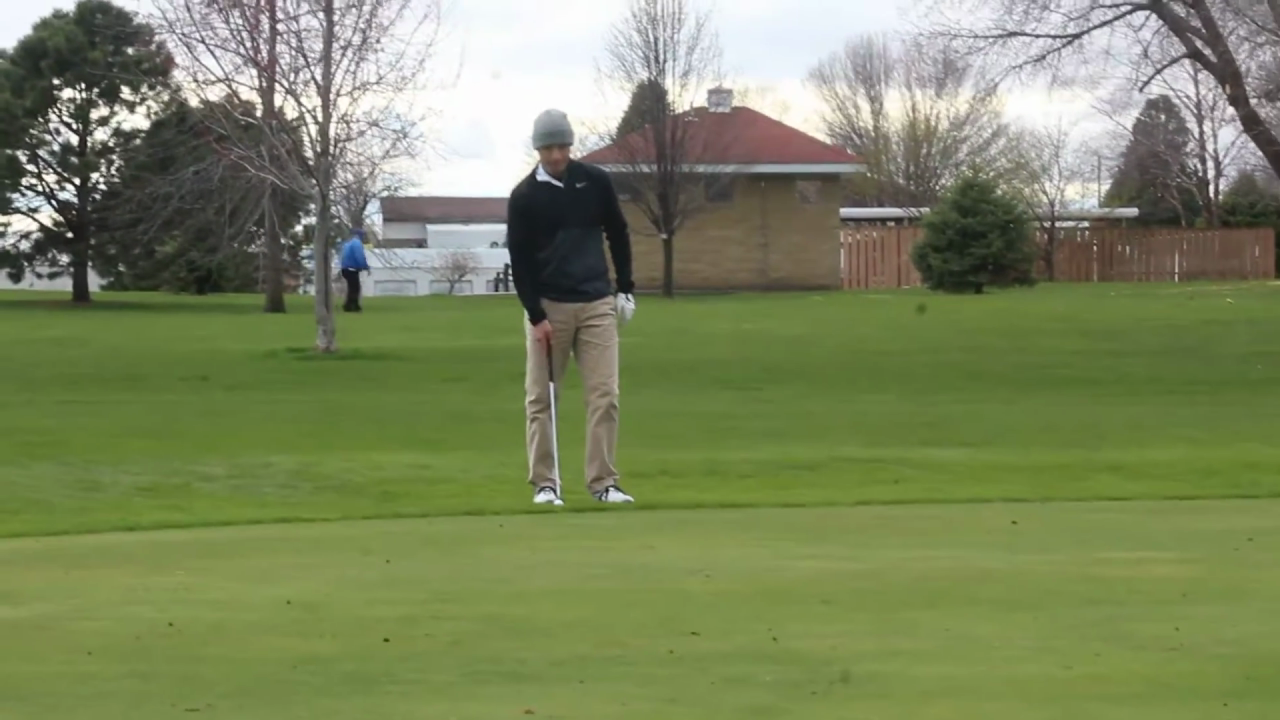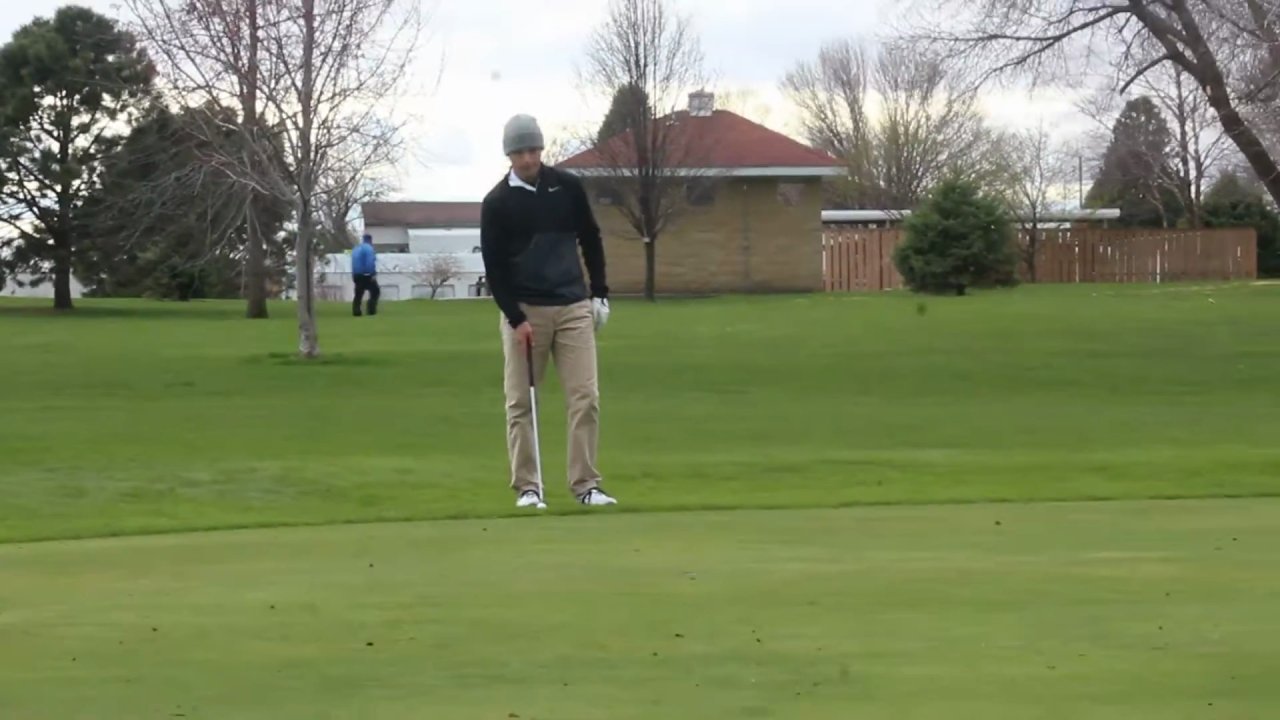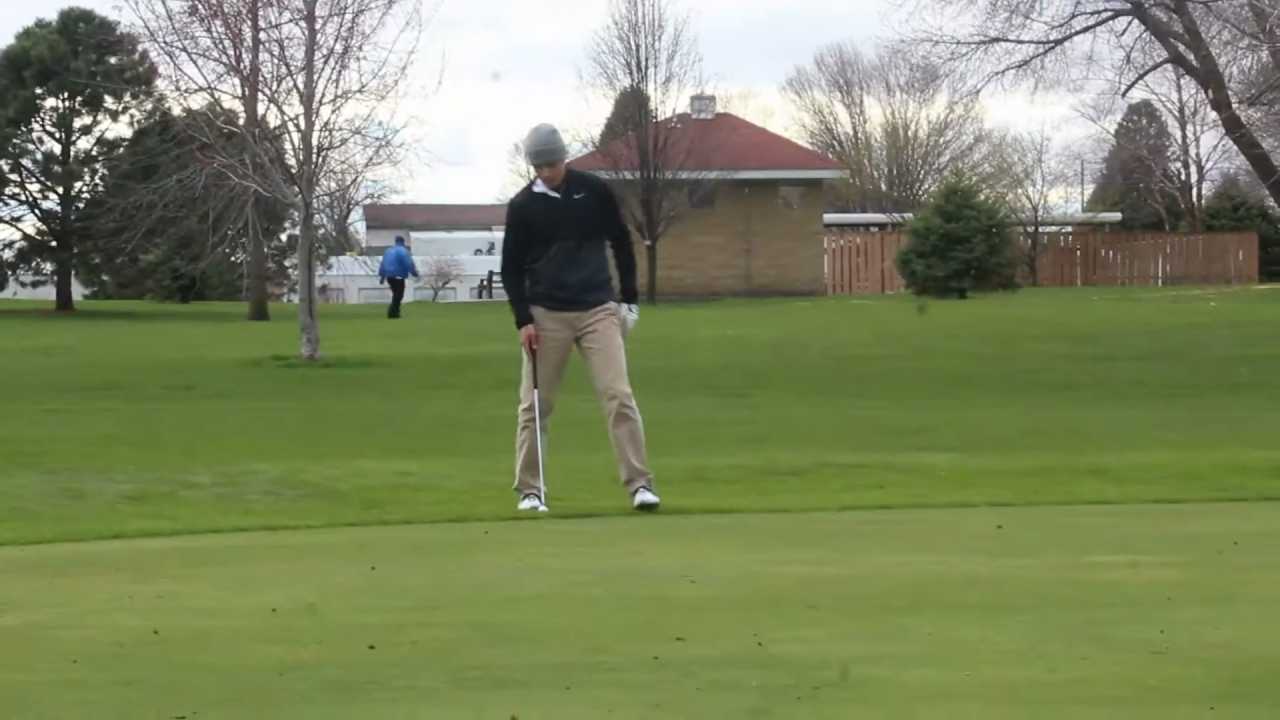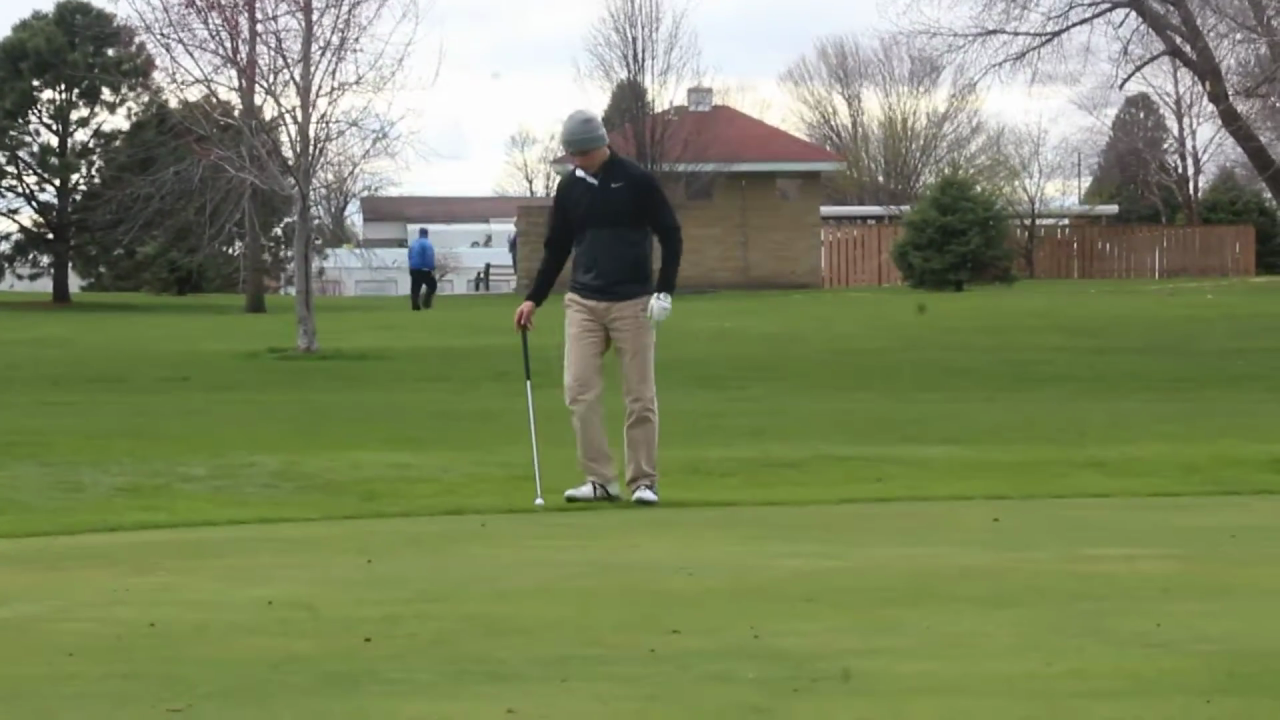
dt=0.5s
person 1, frame 1
left shoulder: (596, 181)
right shoulder: (524, 196)
left elbow: (618, 234)
right elbow: (520, 261)
left wrist: (625, 288)
right wrist: (536, 316)
left hip: (597, 303)
right hip: (548, 307)
left knee: (604, 395)
right knee: (540, 398)
left ankle: (603, 482)
right ankle: (544, 483)
person 1, frame 2
left shoulder: (567, 186)
right shoulder: (497, 202)
left elbow: (591, 239)
right elbow: (493, 267)
left wrist: (600, 293)
right wrist: (515, 317)
left hip: (574, 307)
right hip: (524, 311)
left knee: (585, 397)
right knee: (520, 402)
left ankle: (585, 484)
right ankle: (527, 486)
person 1, frame 3
left shoulder: (595, 190)
right shoulder: (522, 206)
left elbow: (622, 243)
right elbow: (511, 268)
left wrist: (629, 299)
right wrist: (523, 319)
left hip: (598, 310)
right hip: (546, 315)
left knee: (618, 396)
right knee: (534, 406)
left ankle: (639, 483)
right ankle: (529, 489)
person 1, frame 4
left shoulder: (638, 180)
right shoulder: (568, 187)
left elbow: (671, 234)
right elbow: (556, 248)
left wrist: (664, 290)
right wrist: (534, 298)
left hip: (633, 302)
right hip: (582, 302)
left knee: (640, 395)
right knee: (580, 389)
left ankle: (643, 481)
right ankle: (600, 479)
